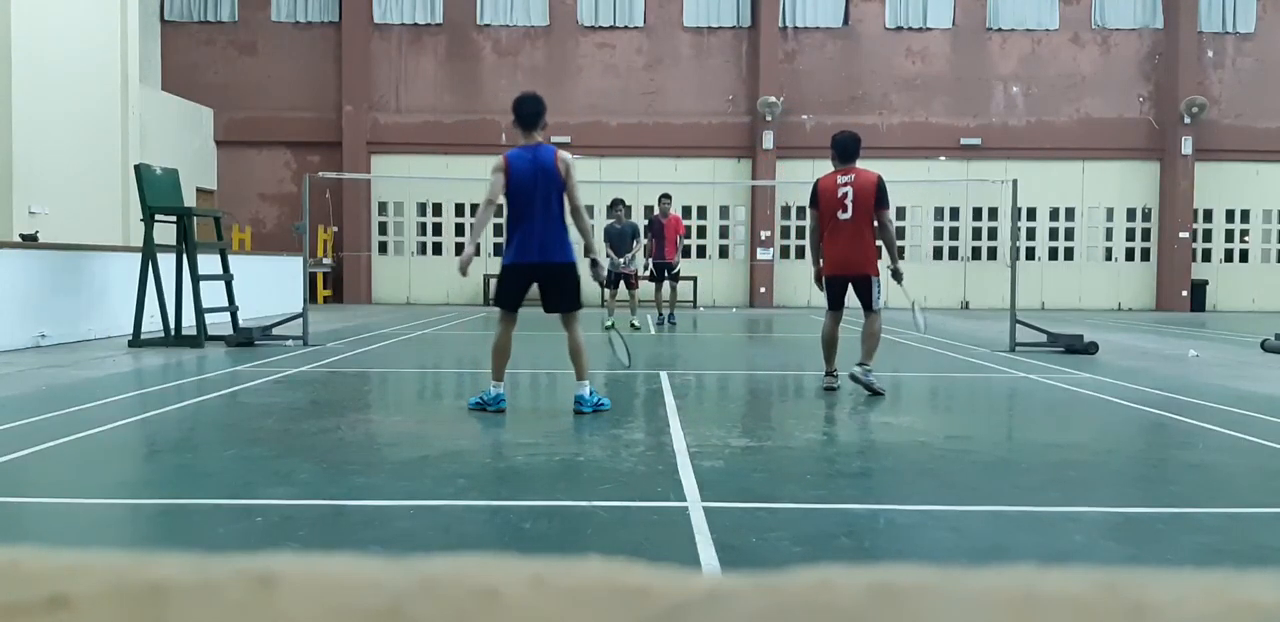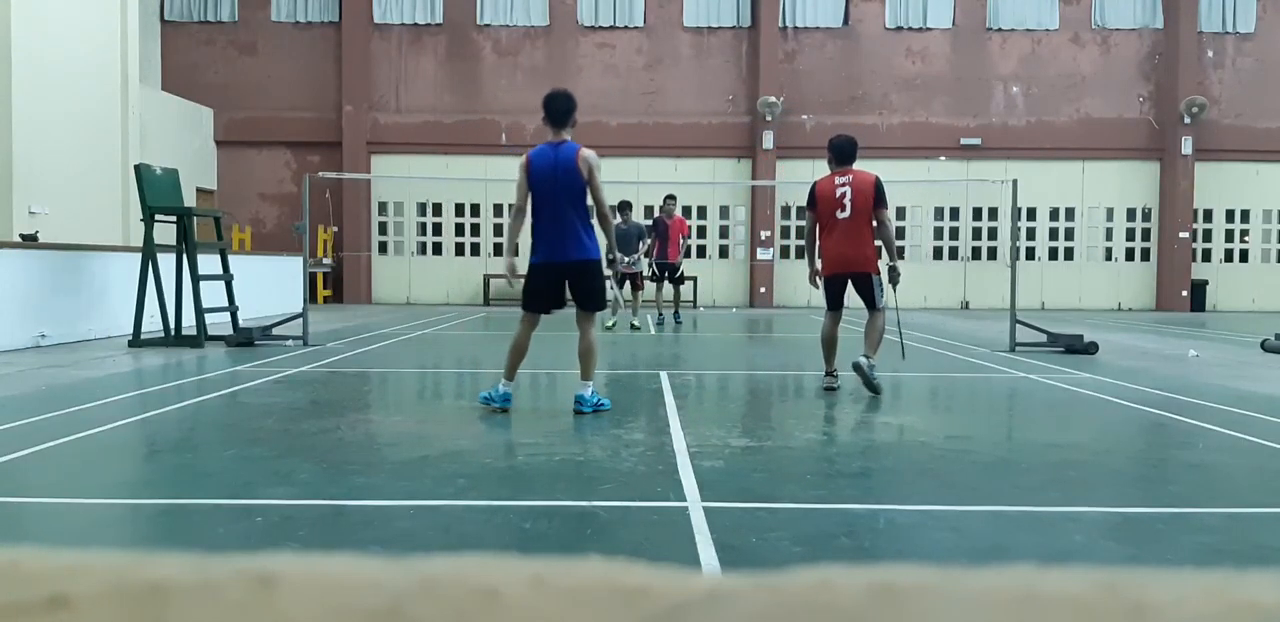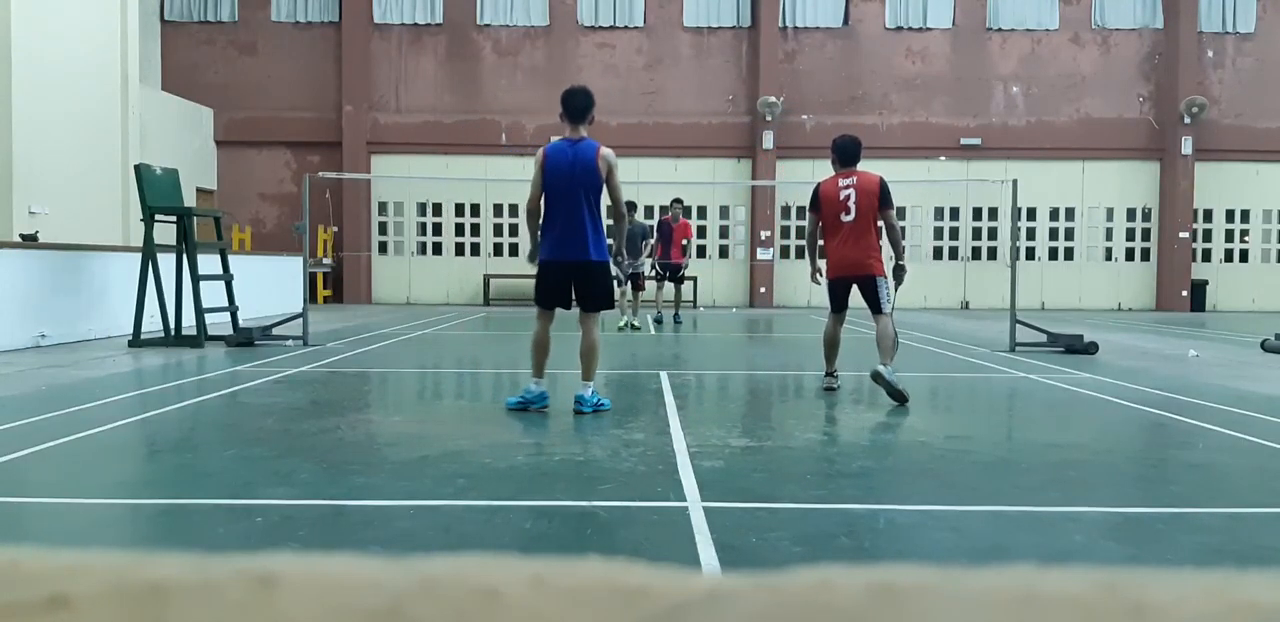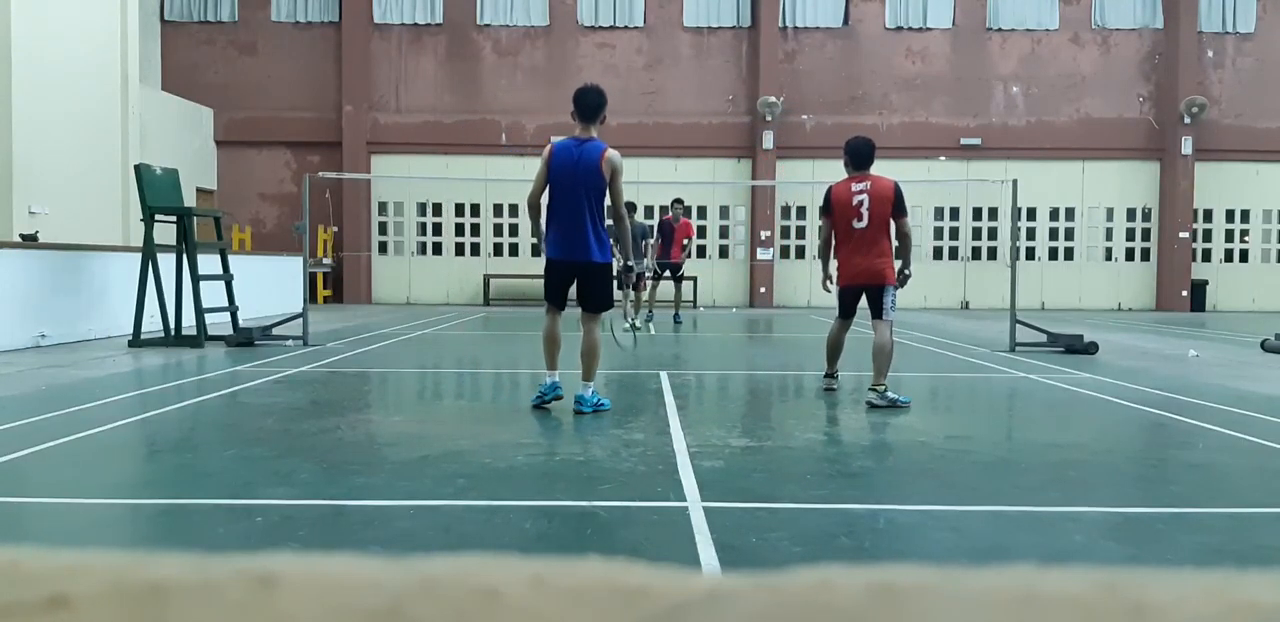
dt=0.2s
person 1, frame 1
left shoulder: (505, 163)
right shoulder: (562, 159)
left elbow: (490, 204)
right elbow: (577, 210)
left wrist: (471, 246)
right wrist: (593, 253)
left hip: (518, 257)
right hip: (558, 257)
left knee: (506, 323)
right knee: (571, 324)
left ankle: (495, 392)
right ankle: (584, 393)
person 1, frame 2
left shoulder: (529, 160)
right shoulder: (586, 157)
left elbow: (519, 210)
right elbow: (602, 210)
left wrist: (509, 255)
right wrist: (612, 249)
left hip: (544, 256)
right hip: (584, 255)
left knee: (527, 324)
right knee: (587, 323)
left ankle: (504, 390)
right ankle: (586, 394)
person 1, frame 3
left shoulder: (545, 154)
right shoulder: (604, 156)
left elbow: (532, 206)
right elbow: (619, 210)
left wrist: (534, 245)
right wrist: (620, 248)
left hip: (553, 253)
right hip: (591, 254)
left knee: (544, 319)
right knee: (589, 322)
left ankle: (537, 388)
right ankle: (586, 394)
person 1, frame 4
left shoulder: (552, 151)
right shoulder: (610, 158)
left elbow: (533, 200)
right elbow: (619, 214)
left wrist: (539, 235)
right wrist: (628, 259)
left hip: (558, 252)
right hip: (594, 254)
left knee: (553, 313)
right knee: (591, 322)
left ankle: (552, 380)
right ankle: (586, 394)
person 2, frame 1
left shoulder: (821, 184)
right shoulder: (874, 181)
left elbow: (815, 228)
right elbow: (885, 225)
left wrist: (816, 264)
right wrist: (894, 262)
left hip: (833, 264)
right hip: (864, 263)
left knee: (833, 316)
right knee: (873, 314)
left ankle: (830, 373)
right ankle: (863, 366)
person 2, frame 2
left shoulder: (818, 187)
right shoulder: (871, 181)
left elbow: (810, 230)
right elbow: (884, 224)
left wrist: (811, 265)
right wrist: (894, 260)
left hip: (832, 263)
right hip: (864, 261)
left knee: (832, 316)
right knee: (877, 311)
left ankle: (830, 374)
right ankle: (867, 357)
person 2, frame 3
left shoulder: (822, 188)
right shoulder: (876, 182)
left elbow: (812, 231)
right elbow: (891, 224)
left wrist: (813, 263)
right wrist: (900, 260)
left hip: (837, 266)
right hip: (869, 264)
left knee: (835, 318)
right knee: (883, 317)
left ankle: (830, 375)
right ankle: (885, 367)
person 2, frame 4
left shoulder: (834, 191)
right shoulder: (890, 187)
left elbow: (825, 237)
right elbow: (904, 232)
left wrist: (825, 271)
right wrist: (906, 266)
left hip: (848, 272)
right hip: (880, 271)
left knee: (841, 323)
right knee: (882, 327)
left ankle: (830, 375)
right ankle: (877, 389)
